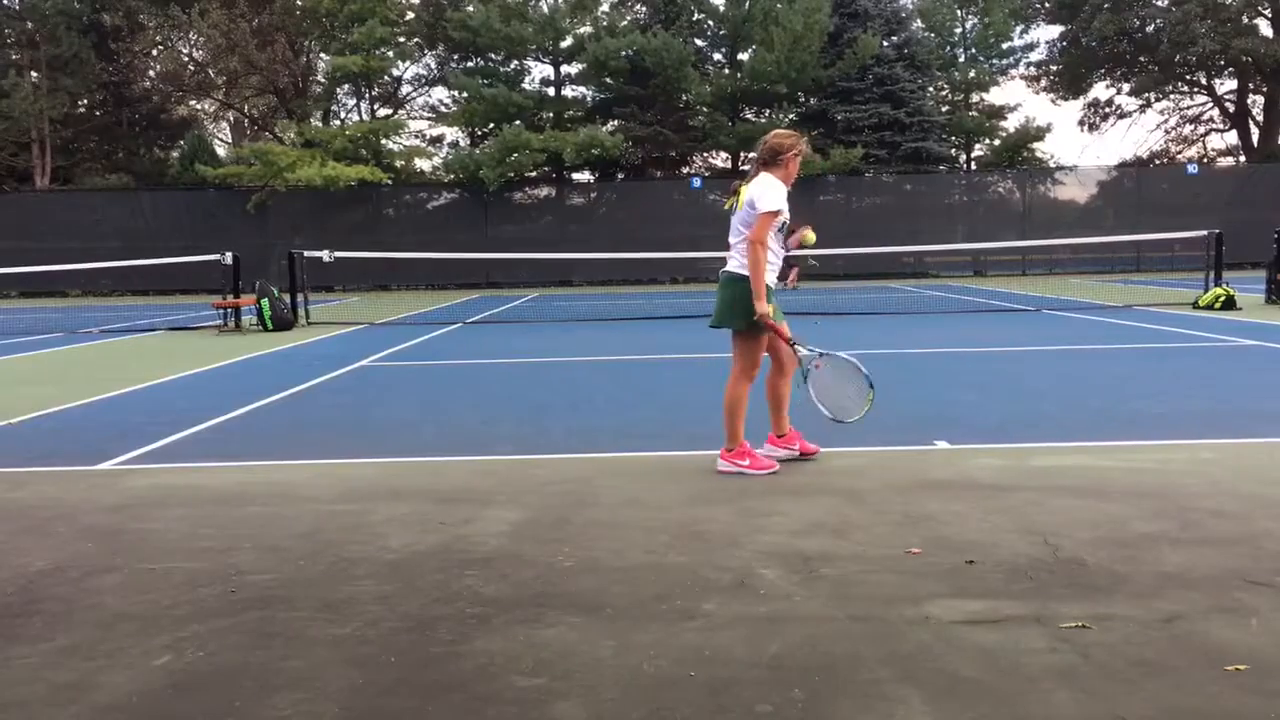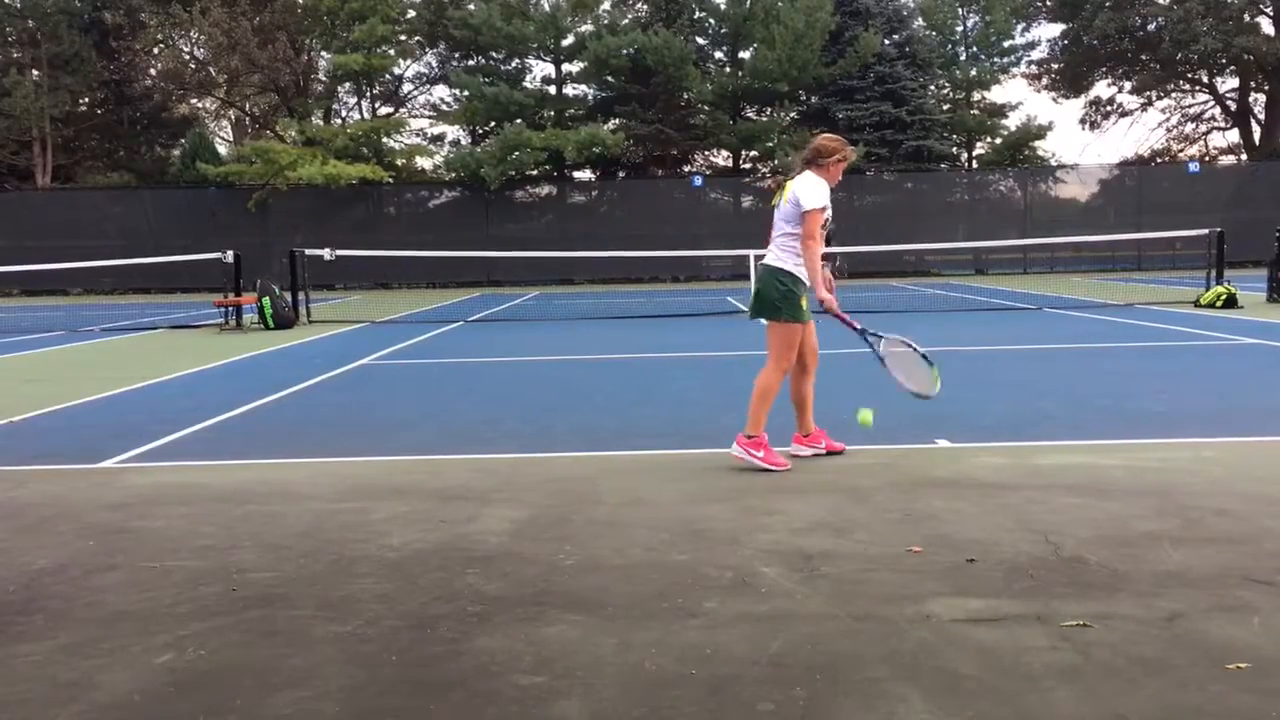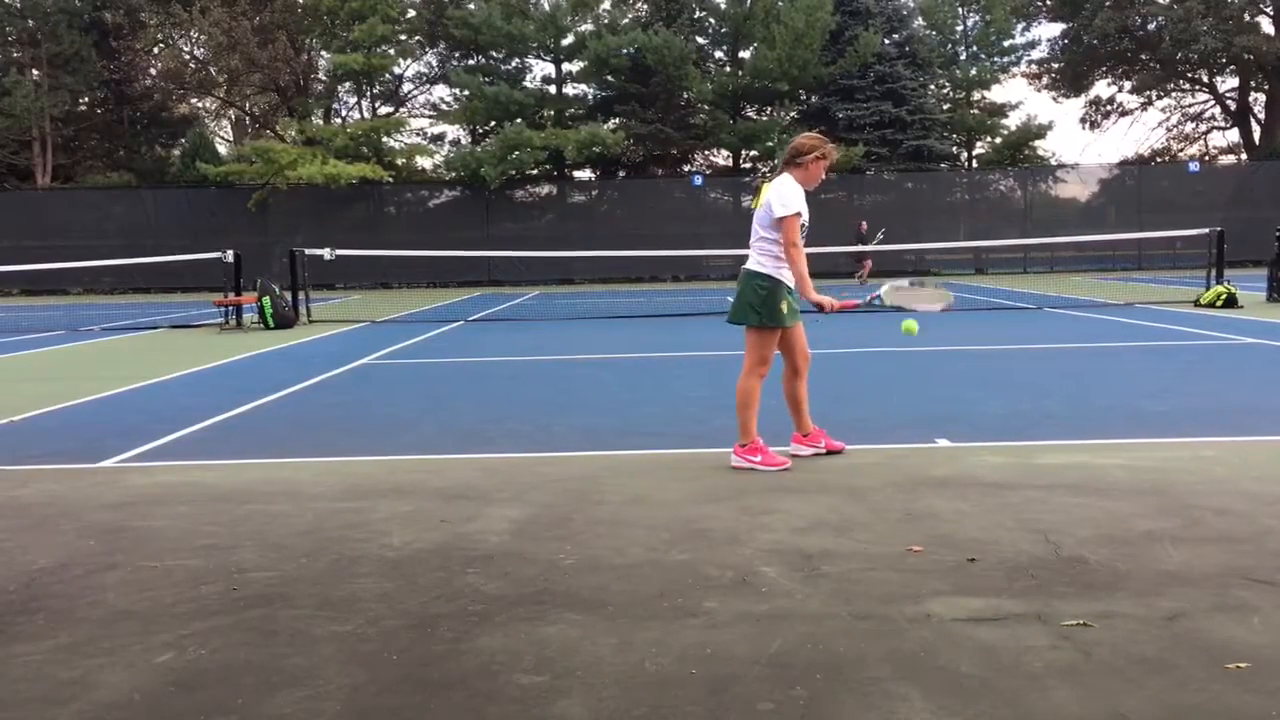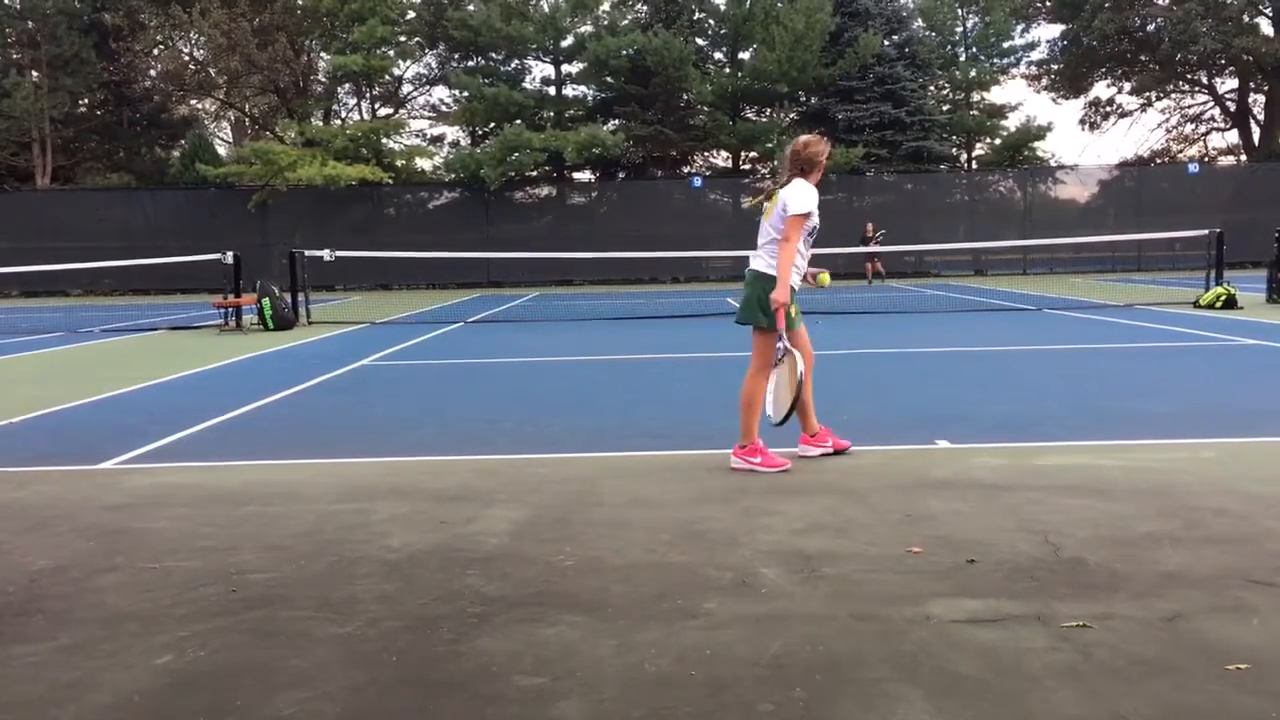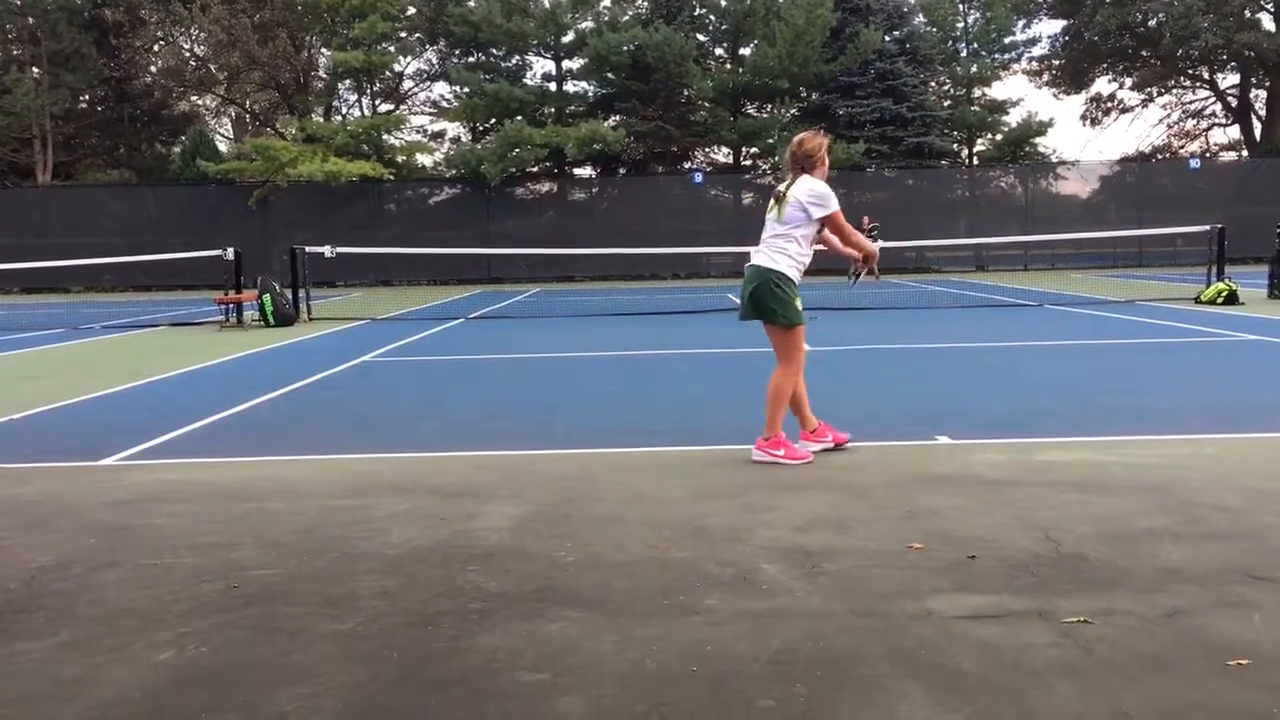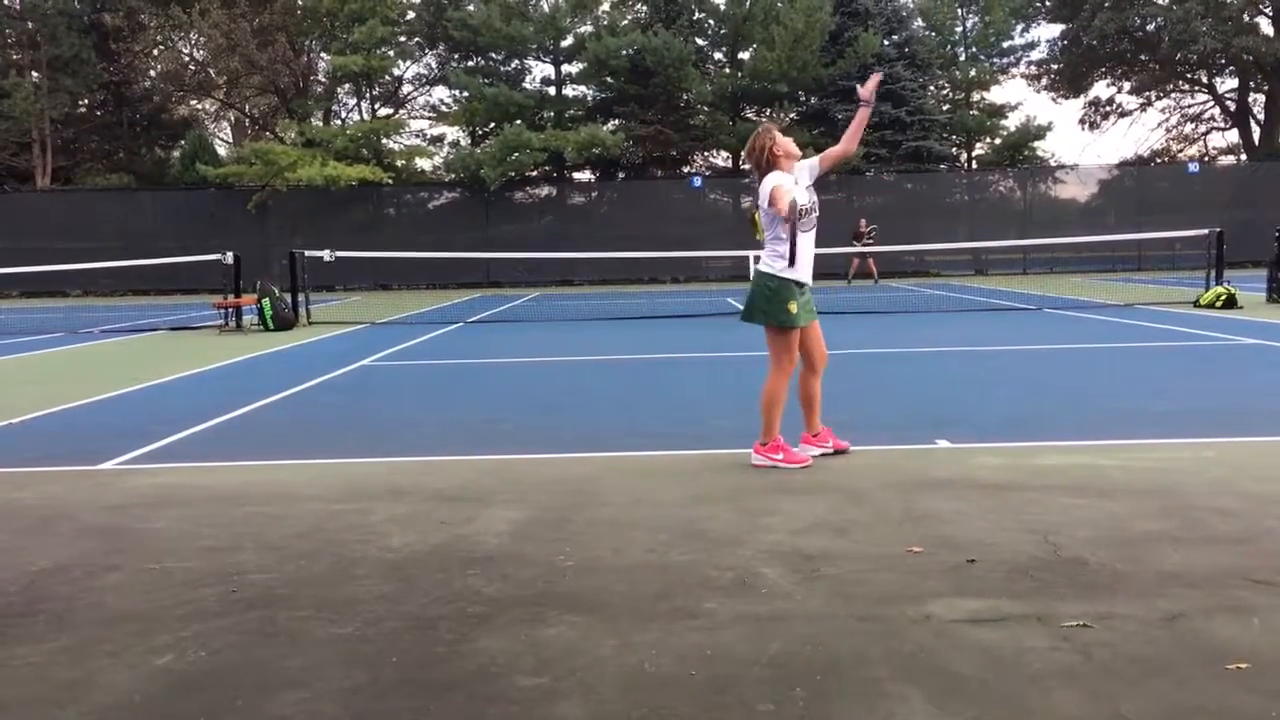
dt=0.7s
person 1, frame 1
left shoulder: (756, 186)
right shoulder: (771, 187)
right elbow: (755, 243)
left wrist: (785, 243)
right wrist: (761, 298)
left hip: (747, 284)
right hip: (747, 286)
left knee: (785, 359)
right knee: (746, 371)
left ankle: (782, 438)
right ankle: (732, 452)
person 1, frame 2
left shoulder: (797, 184)
right shoulder: (815, 185)
right elbow: (811, 239)
left wrist: (817, 272)
right wrist: (821, 287)
left hip: (785, 278)
right hip: (784, 279)
left knee: (807, 360)
right knee: (780, 364)
left ankle: (806, 436)
right ankle: (751, 439)
person 1, frame 3
left shoulder: (788, 188)
right shoulder: (788, 189)
right elbow: (791, 245)
left wrist: (801, 275)
right wrist: (810, 292)
left hip: (776, 286)
right hip: (765, 284)
left knee: (799, 360)
right knee: (757, 367)
left ankle: (806, 435)
right ankle: (747, 447)
person 1, frame 4
left shoulder: (789, 190)
right shoulder: (804, 191)
right elbow: (788, 241)
left wrist: (802, 270)
right wrist: (781, 285)
left hip: (776, 286)
right hip: (773, 286)
left knee: (804, 359)
right knee: (763, 368)
left ankle: (812, 435)
right ankle: (747, 449)
person 1, frame 5
left shoulder: (793, 188)
right shoulder: (816, 189)
left elbow: (823, 233)
right elbow: (846, 234)
left wrist: (855, 254)
right wrist: (871, 252)
left hip: (766, 276)
right hip: (775, 279)
left knee: (794, 361)
right knee: (790, 363)
left ankle: (812, 431)
right ankle: (770, 442)
person 1, frame 6
left shoulder: (802, 172)
right shoulder: (776, 181)
left elbow: (845, 146)
right elbow: (780, 203)
left wrist: (865, 105)
right wrist: (786, 213)
left hip: (798, 284)
right hip: (778, 283)
left knee: (816, 360)
right knee: (784, 366)
left ankle: (814, 435)
right ankle: (767, 446)
